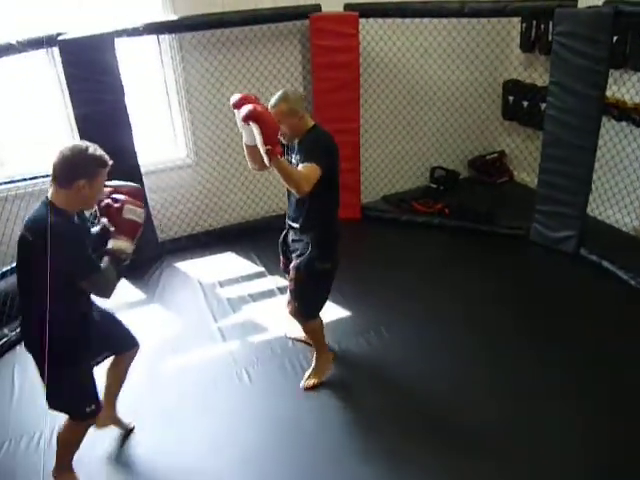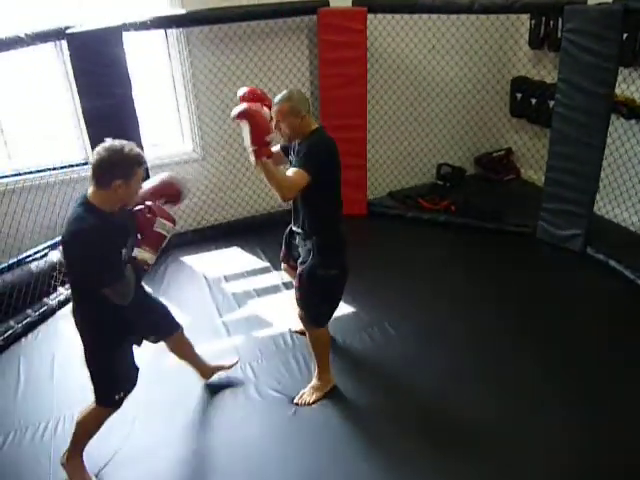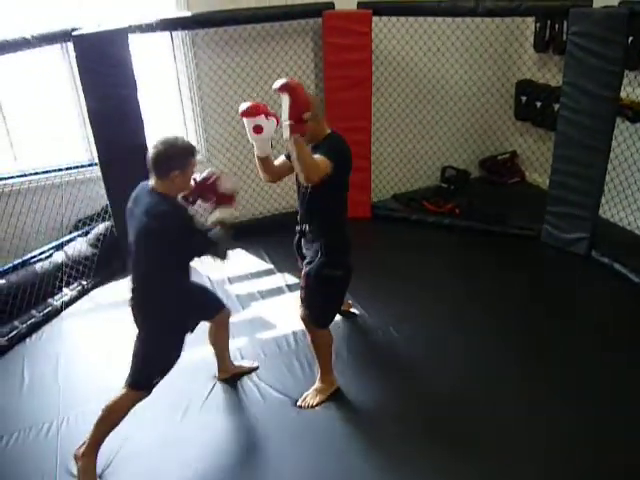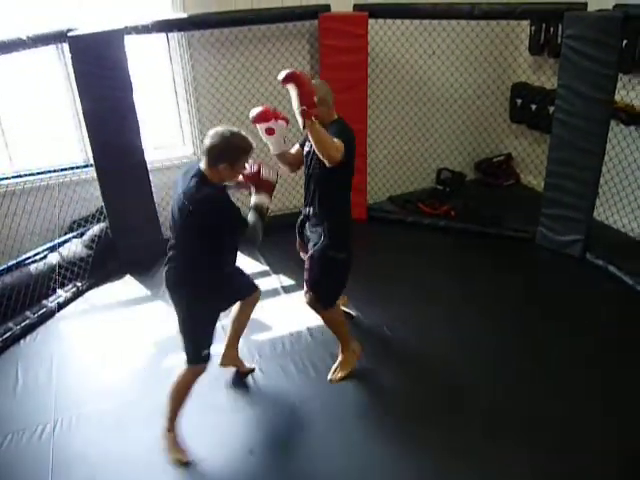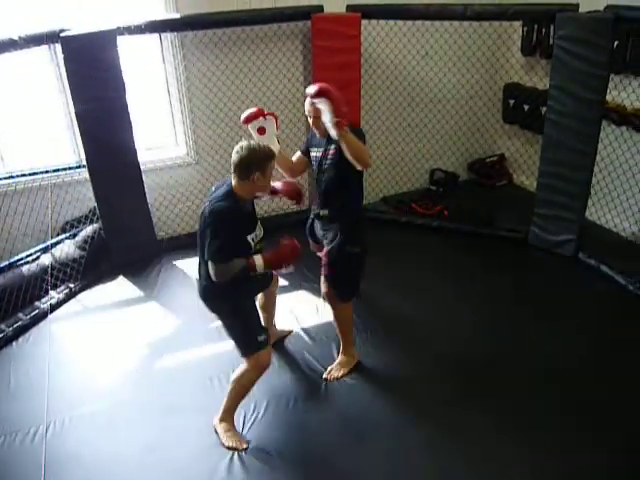
dt=0.2s
person 1, frame 1
left shoulder: (67, 213)
right shoulder: (50, 230)
left elbow: (85, 248)
right elbow: (103, 286)
left wrist: (110, 227)
right wrist: (123, 237)
left hip: (80, 315)
right hip: (56, 334)
left knee: (127, 347)
right knee: (82, 412)
left ankle: (108, 411)
person 1, frame 2
left shoulder: (105, 204)
right shoulder: (87, 232)
left elbow: (122, 238)
right elbow: (122, 293)
left hip: (130, 301)
right hip: (105, 322)
left knee: (172, 332)
right knee: (110, 401)
left ankle: (203, 370)
person 1, frame 3
left shoulder: (146, 192)
right shoulder: (168, 217)
right elbow: (217, 250)
left hip: (173, 288)
right hip: (159, 307)
left knee: (220, 314)
right knee: (137, 389)
left ankle: (226, 368)
right ankle: (87, 451)
person 1, frame 4
left shoulder: (194, 171)
right shoulder: (211, 200)
right elbow: (252, 236)
left wrist: (246, 176)
right wrist: (260, 196)
left hip: (214, 267)
right hip: (190, 283)
left knee: (250, 293)
right knee: (197, 365)
left ankle: (231, 356)
right ankle: (170, 430)
person 1, frame 5
left shoulder: (237, 186)
right shoulder: (223, 212)
right elbow: (220, 272)
left wrist: (275, 188)
right wrist: (266, 260)
left hip: (240, 273)
right hip: (223, 291)
left knee: (271, 279)
right knee: (259, 359)
left ankle: (270, 330)
right ankle: (224, 419)
person 2, frame 1
left shoulder: (319, 142)
right shoulder: (293, 139)
left elbow: (301, 186)
right elbow: (260, 165)
left wrist: (272, 151)
right wrist: (249, 133)
left hip: (316, 236)
right hip: (297, 228)
left knee: (299, 306)
right knee: (297, 285)
left ankle: (322, 358)
right ankle: (311, 334)
person 2, frame 2
left shoulder: (318, 146)
right shoulder: (298, 140)
left elbow: (286, 191)
right elbow: (272, 161)
left hip: (322, 239)
right hip: (303, 230)
left knee: (310, 312)
right knee: (292, 269)
left ankle: (324, 377)
right ankle: (312, 326)
person 2, frame 3
left shoulder: (335, 147)
right shoulder: (305, 144)
left elbow: (309, 177)
right elbow: (271, 175)
left wrist: (294, 135)
right wrist: (260, 142)
left hip: (328, 241)
right hip: (310, 231)
left knee: (311, 315)
right knee: (313, 278)
left ankle: (326, 380)
right ankle: (338, 301)
person 2, frame 4
left shoulder: (340, 131)
right shoulder: (309, 131)
left elbow: (331, 157)
right elbow: (294, 163)
left wrist: (306, 120)
right wrist: (277, 144)
left hip: (332, 224)
right hip: (313, 217)
left knee: (316, 297)
right knee: (311, 258)
left ankle: (349, 349)
right ankle: (333, 298)
person 2, frame 5
left shoulder: (350, 134)
right shoulder: (314, 136)
left elbow: (363, 163)
right elbow: (293, 169)
left wrist: (338, 127)
right wrist: (269, 145)
left hip: (344, 222)
right hip: (321, 215)
left knee: (333, 290)
right knee: (321, 250)
left ankle: (348, 353)
right ankle: (342, 277)
